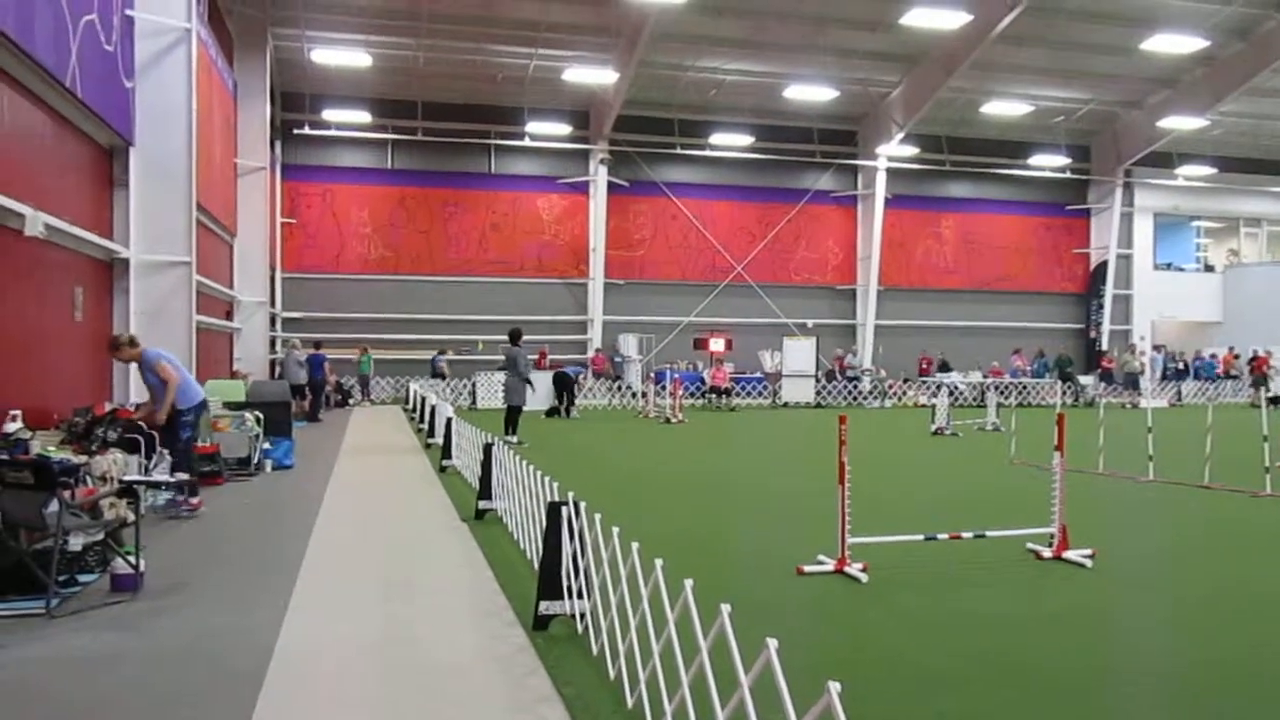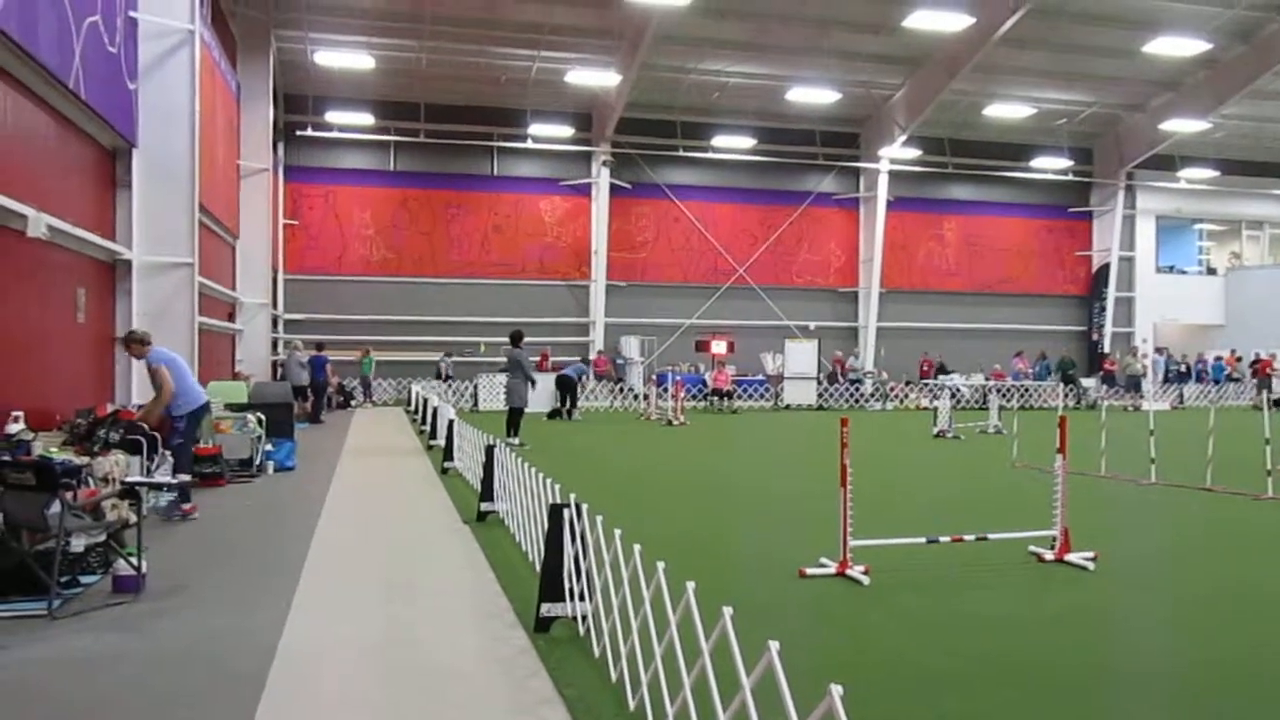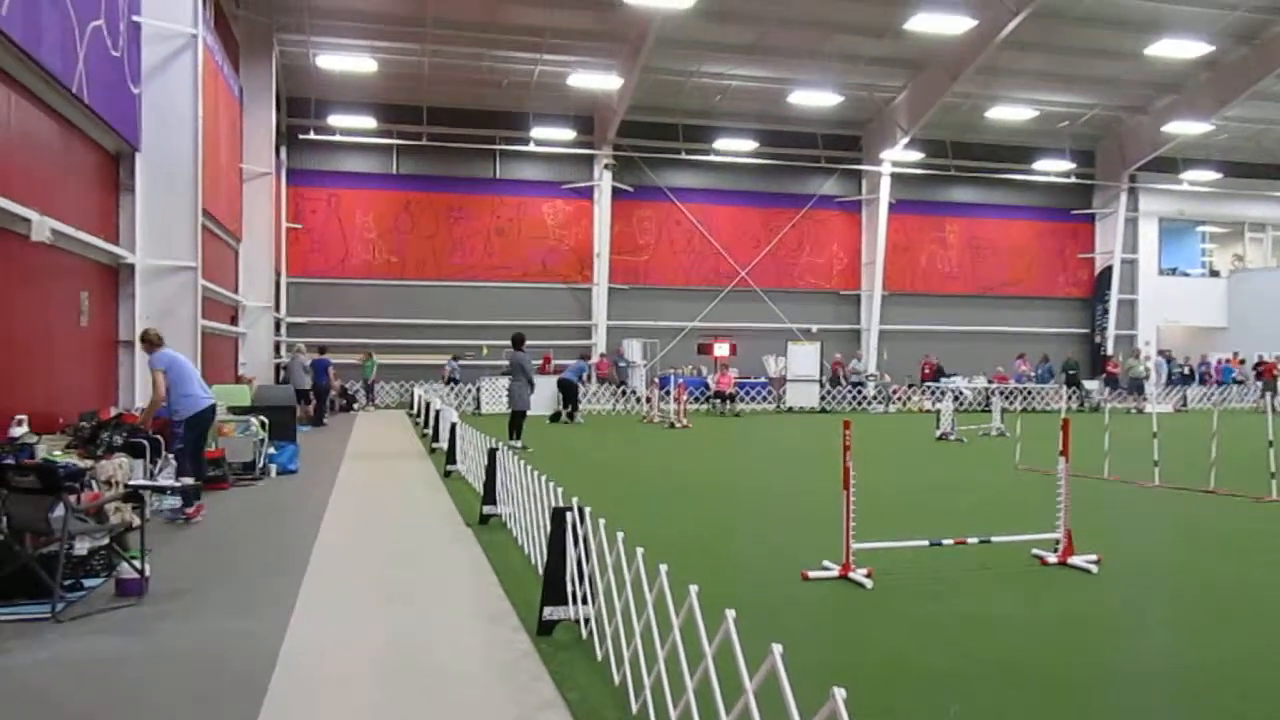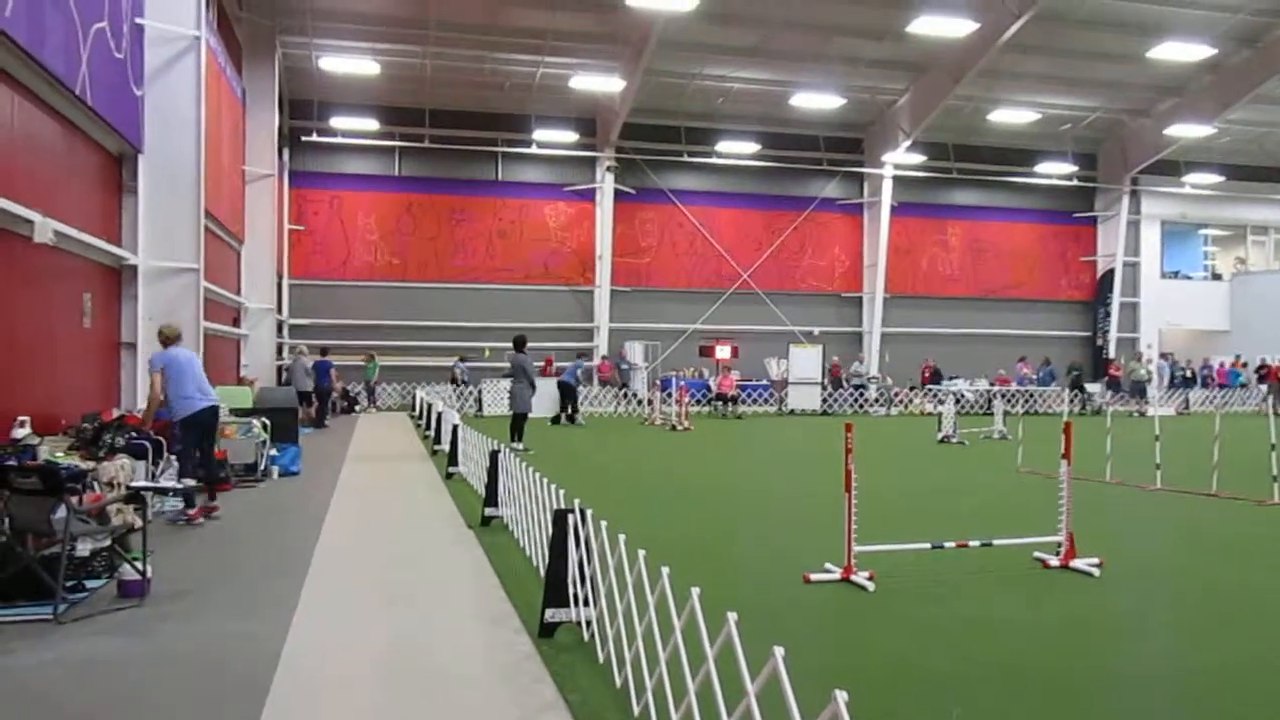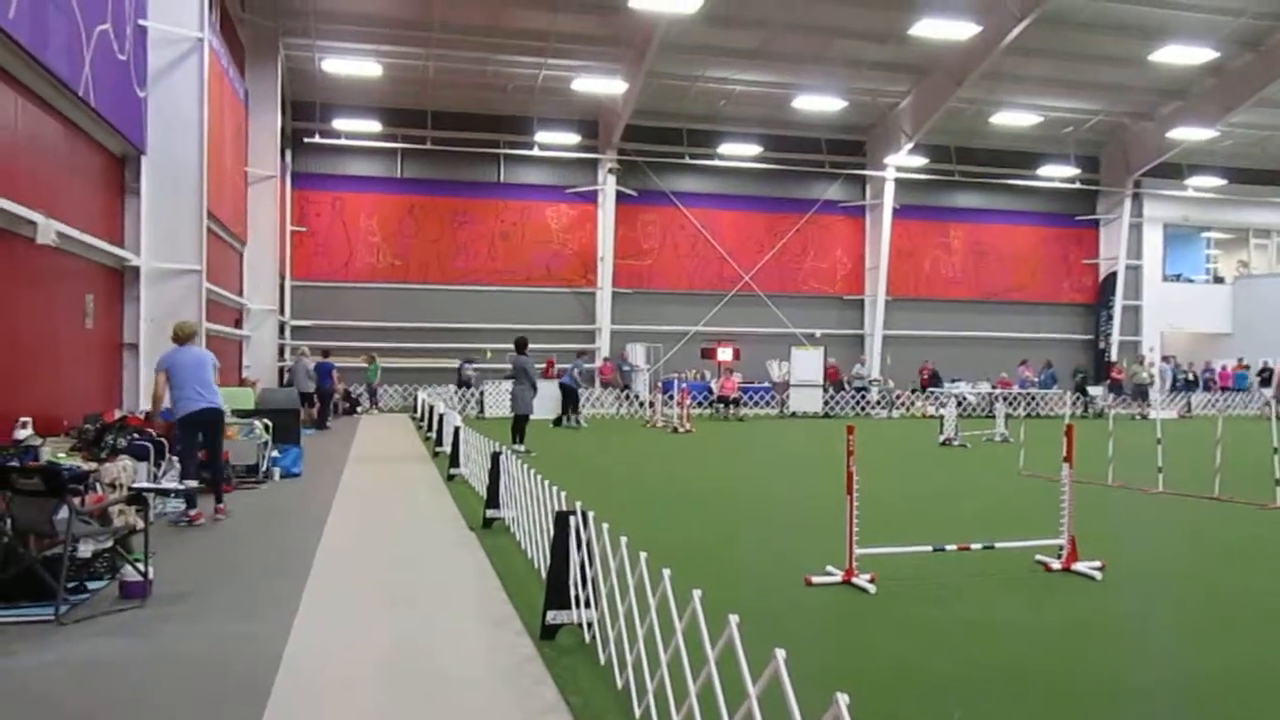
dt=0.2s
person 1, frame 1
left shoulder: (150, 355)
right shoulder: (142, 364)
left elbow: (173, 380)
right elbow: (155, 398)
left wrist: (163, 411)
left hip: (190, 403)
right hip: (178, 406)
left knee: (184, 449)
right knee: (171, 449)
left ankle: (193, 498)
right ankle: (180, 496)
person 1, frame 2
left shoulder: (153, 356)
right shoulder: (158, 355)
left elbow: (168, 388)
right elbow: (160, 395)
left wrist: (155, 414)
right wrist: (140, 414)
left hip: (188, 407)
right hip: (196, 404)
left knee: (178, 453)
right knee: (180, 452)
left ankle: (187, 505)
right ankle: (182, 499)
person 1, frame 3
left shoulder: (156, 359)
right shoulder: (173, 355)
left elbow: (160, 394)
left wrist: (147, 418)
right wrist: (146, 414)
left hip: (189, 412)
right hip: (207, 406)
left knee: (181, 458)
right knee: (196, 455)
left ankle: (190, 509)
right ankle: (195, 501)
person 1, frame 4
left shoulder: (157, 358)
right shoulder: (191, 354)
left elbow: (156, 393)
left wrist: (147, 419)
right wrist: (166, 402)
left hip: (186, 413)
right hip: (211, 407)
left knee: (185, 460)
right knee: (208, 455)
left ankle: (192, 510)
right ankle: (212, 503)
person 1, frame 5
left shoulder: (166, 359)
right shoulder: (208, 355)
left elbow: (159, 393)
left wrist: (156, 417)
left hip: (186, 414)
right hip: (214, 410)
left knee: (187, 461)
right knee: (215, 458)
left ankle: (193, 512)
right ankle: (220, 506)
